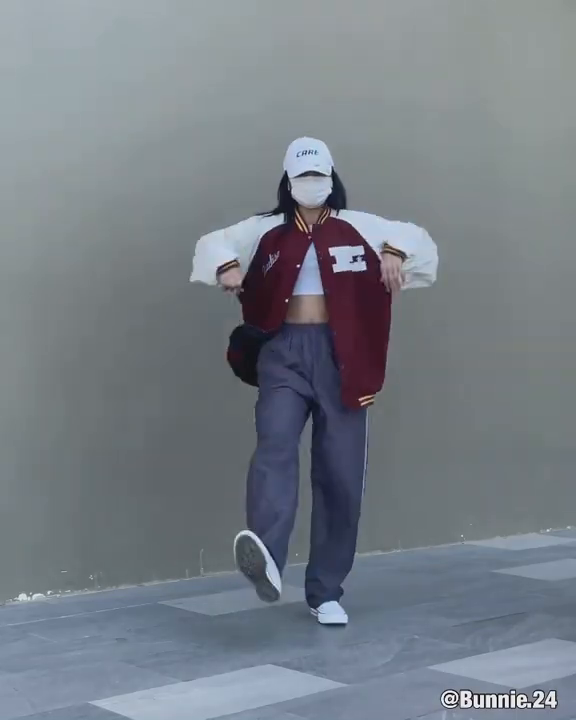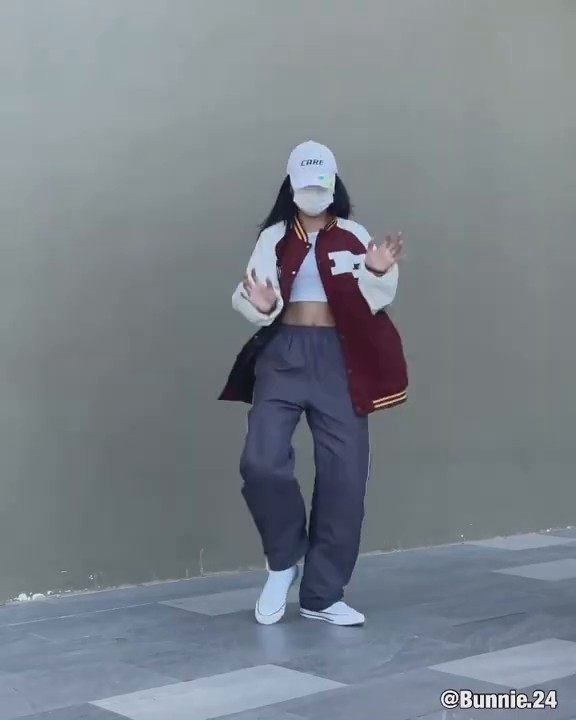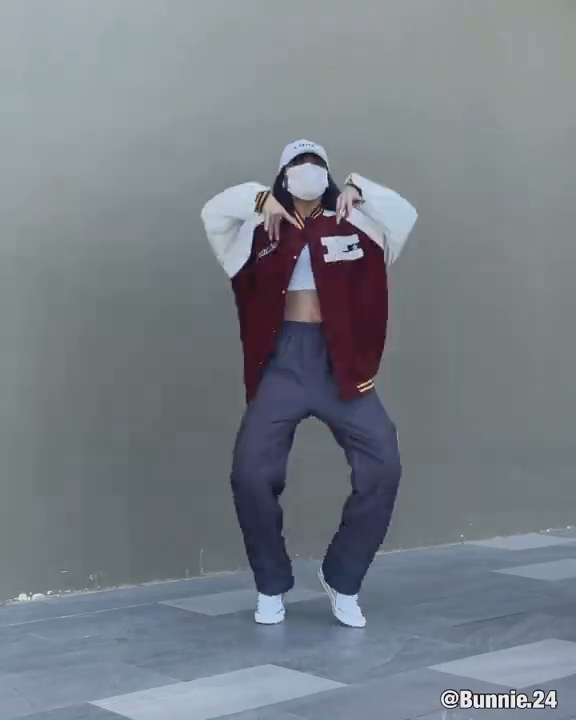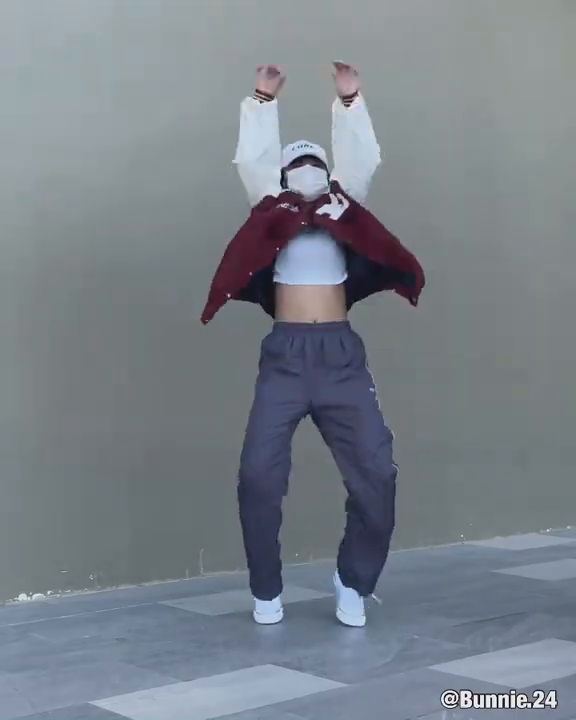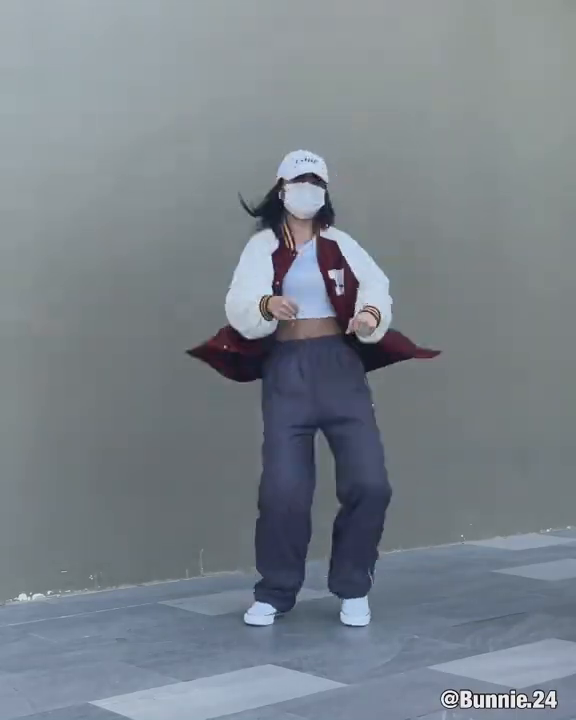
dt=0.2s
person 1, frame 1
left shoulder: (358, 227)
right shoulder: (267, 230)
left elbow: (420, 245)
right elbow: (213, 245)
left wrist: (397, 253)
right wrist: (223, 267)
left hip: (341, 356)
right hip: (284, 353)
left knee: (342, 474)
right knee: (275, 444)
left ankle: (325, 591)
right ankle: (266, 554)
person 1, frame 2
left shoulder: (353, 236)
right shoulder: (272, 239)
left elbow: (374, 301)
right elbow: (259, 302)
left wrist: (379, 271)
right wrist: (259, 301)
left hip: (339, 359)
right hip: (282, 355)
left knee: (345, 477)
right knee: (263, 463)
left ankle: (324, 594)
right ankle: (282, 559)
person 1, frame 3
left shoulder: (348, 223)
right shoulder: (263, 225)
left elbow: (403, 216)
right elbow: (215, 213)
left wrist: (358, 192)
right wrist: (259, 199)
left hip: (337, 356)
right hip: (281, 359)
left knee: (382, 466)
right knee: (252, 473)
left ankle: (342, 581)
right ankle: (272, 587)
person 1, frame 4
left shoulder: (340, 206)
right shoulder: (273, 209)
left elbow: (363, 157)
right elbow: (252, 159)
left wrist: (350, 101)
right wrist: (262, 98)
left hip: (340, 354)
right hip: (285, 356)
left knee: (375, 473)
right knee: (260, 472)
left ankle: (353, 583)
right ankle: (266, 591)
person 1, frame 5
left shoulder: (342, 245)
right shoulder: (263, 248)
left elbow: (374, 289)
right elbow: (239, 309)
left wrist: (372, 315)
right wrist: (267, 305)
left hip: (341, 368)
right hip: (286, 371)
left knee: (369, 483)
right knee: (284, 490)
left ankle: (352, 588)
right ankle: (273, 593)
